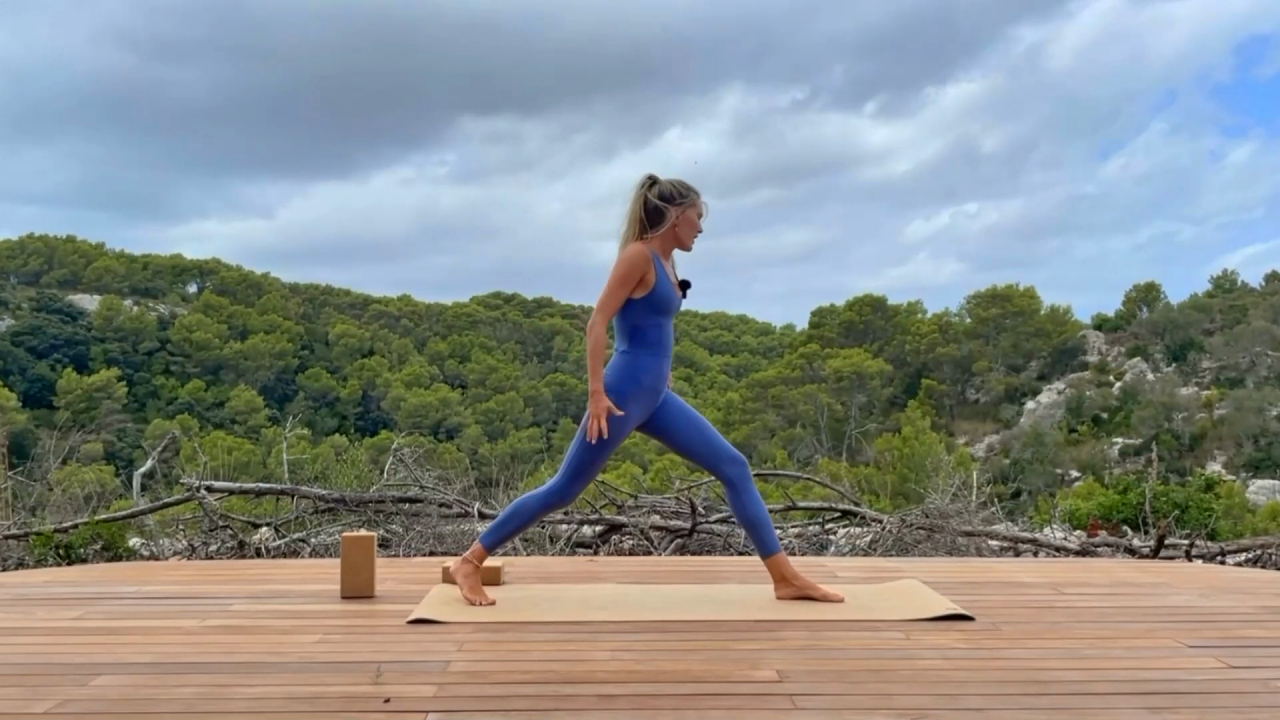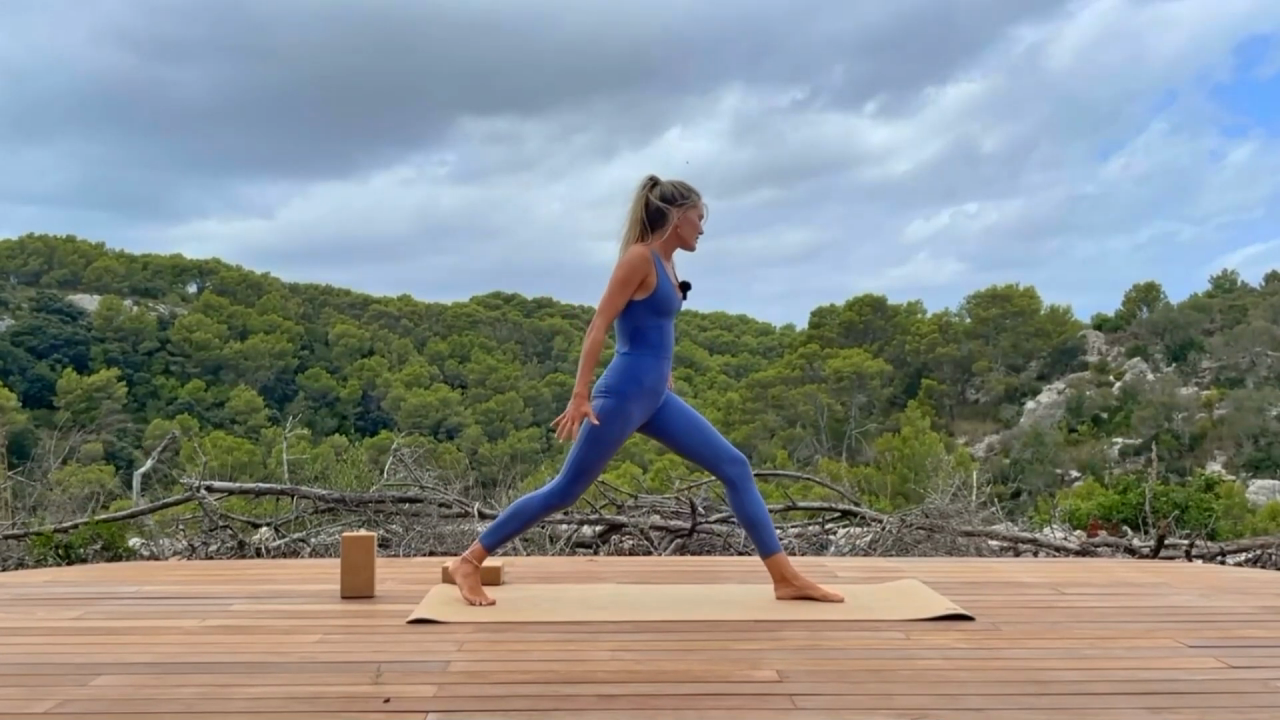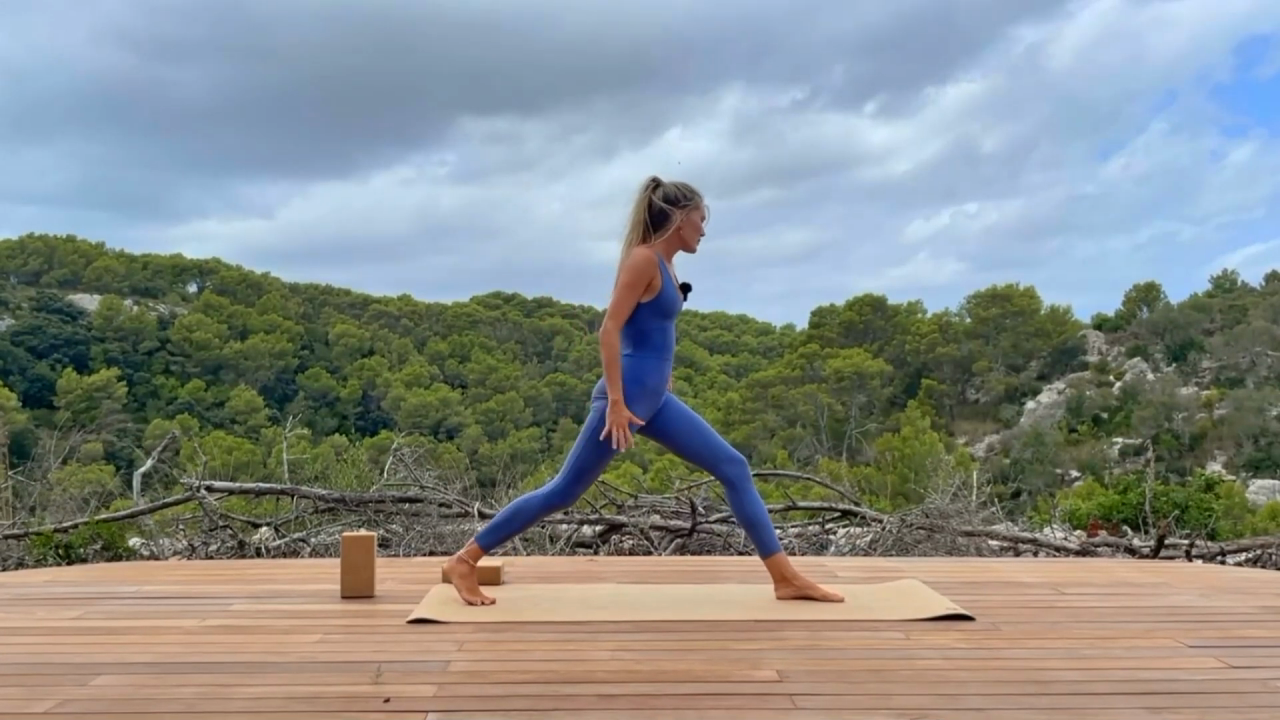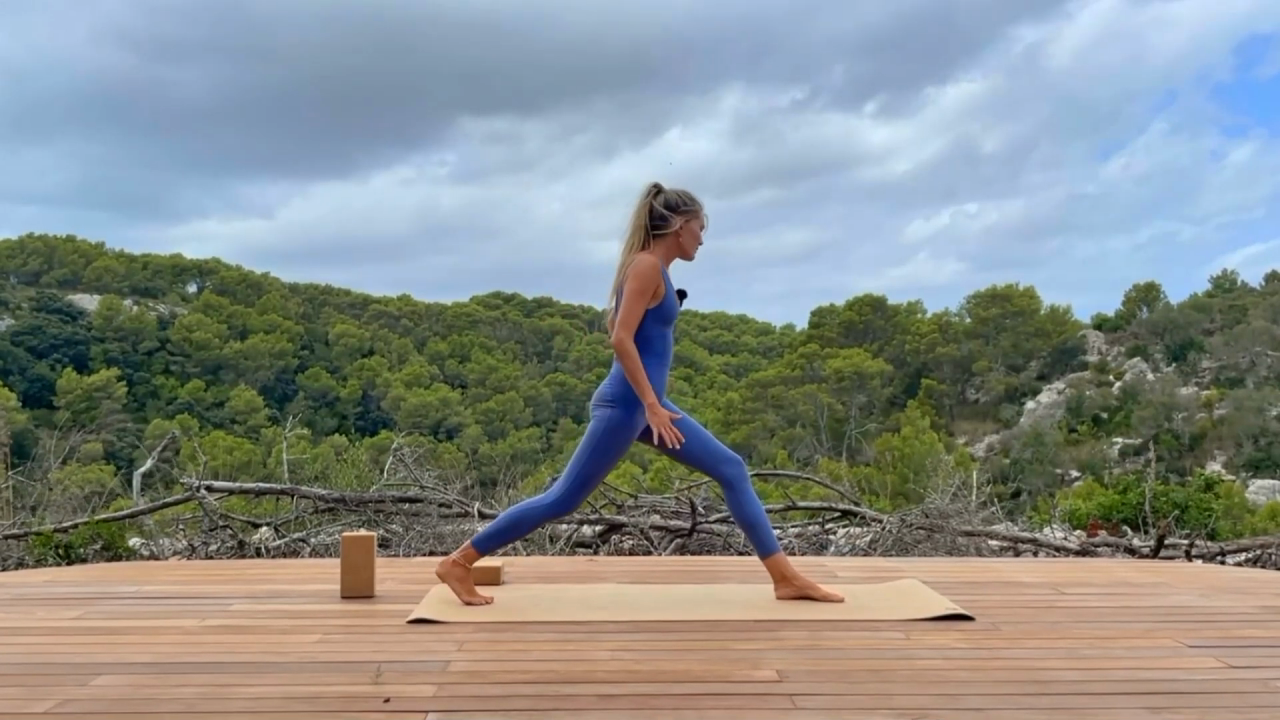
dt=0.3s
person 1, frame 1
left shoulder: (663, 261)
right shoulder: (639, 254)
right elbow: (598, 321)
right wrist: (597, 394)
left hip: (655, 396)
right hip: (623, 392)
left knee: (734, 468)
right knee: (564, 489)
left ankle: (786, 578)
right ankle: (469, 563)
person 1, frame 2
left shoulder: (663, 262)
right shoulder: (640, 256)
right elbow: (599, 324)
right wrist: (580, 396)
left hip: (656, 397)
right hip: (623, 394)
left knee: (736, 467)
right knee: (565, 491)
left ankle: (785, 577)
right ankle: (469, 562)
person 1, frame 3
left shoulder: (662, 263)
right shoulder: (643, 257)
right elbow: (609, 331)
right wrist: (615, 403)
left hip: (654, 397)
right hip: (629, 396)
left knee: (734, 468)
right knee: (563, 492)
left ankle: (786, 578)
right ankle: (464, 561)
person 1, frame 4
left shoulder: (654, 267)
right shoulder: (646, 265)
left elbow: (614, 322)
right elbow: (620, 339)
right wrist: (652, 405)
left hip: (644, 400)
right hip: (625, 403)
left knee: (732, 469)
right knee: (562, 500)
left ankle: (785, 577)
right ankle: (458, 562)
